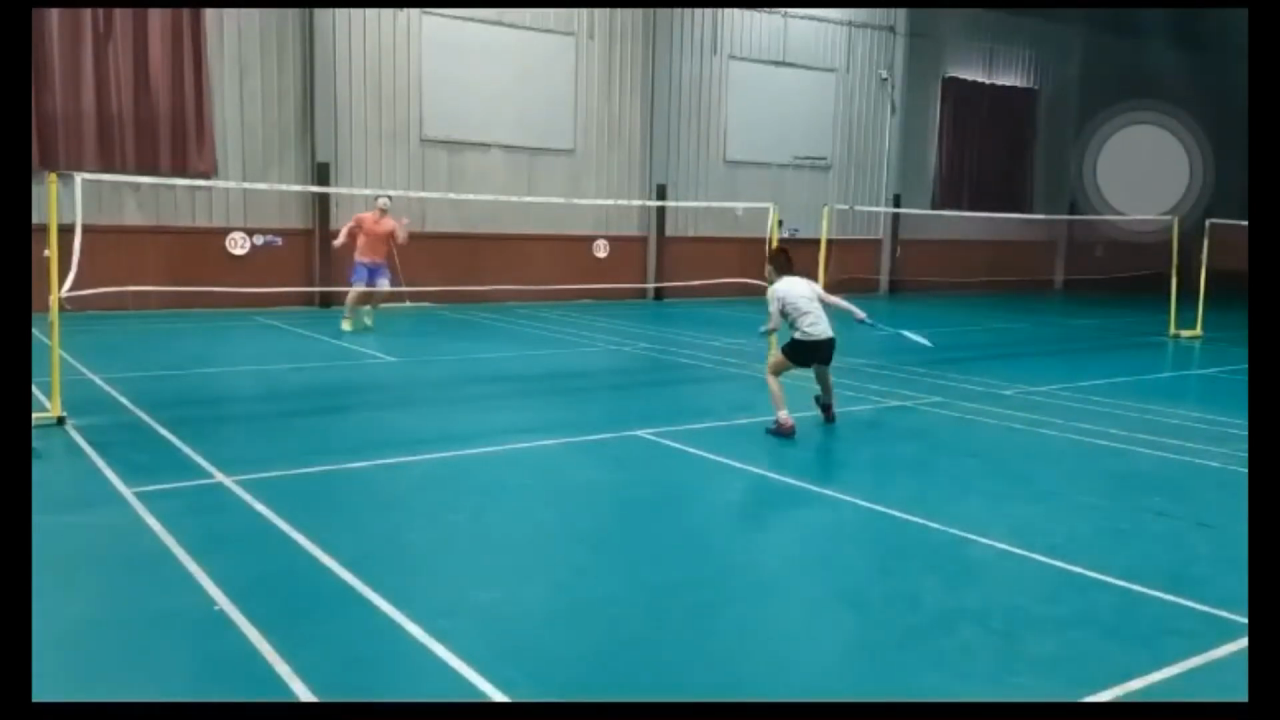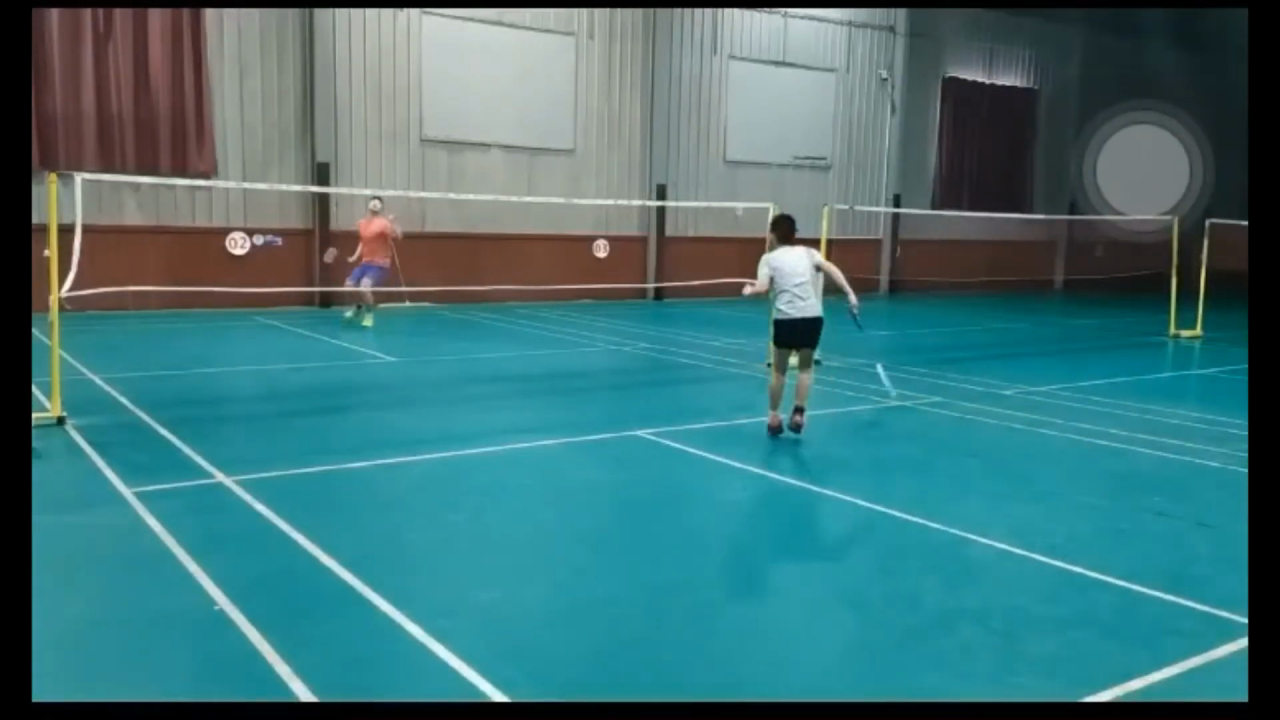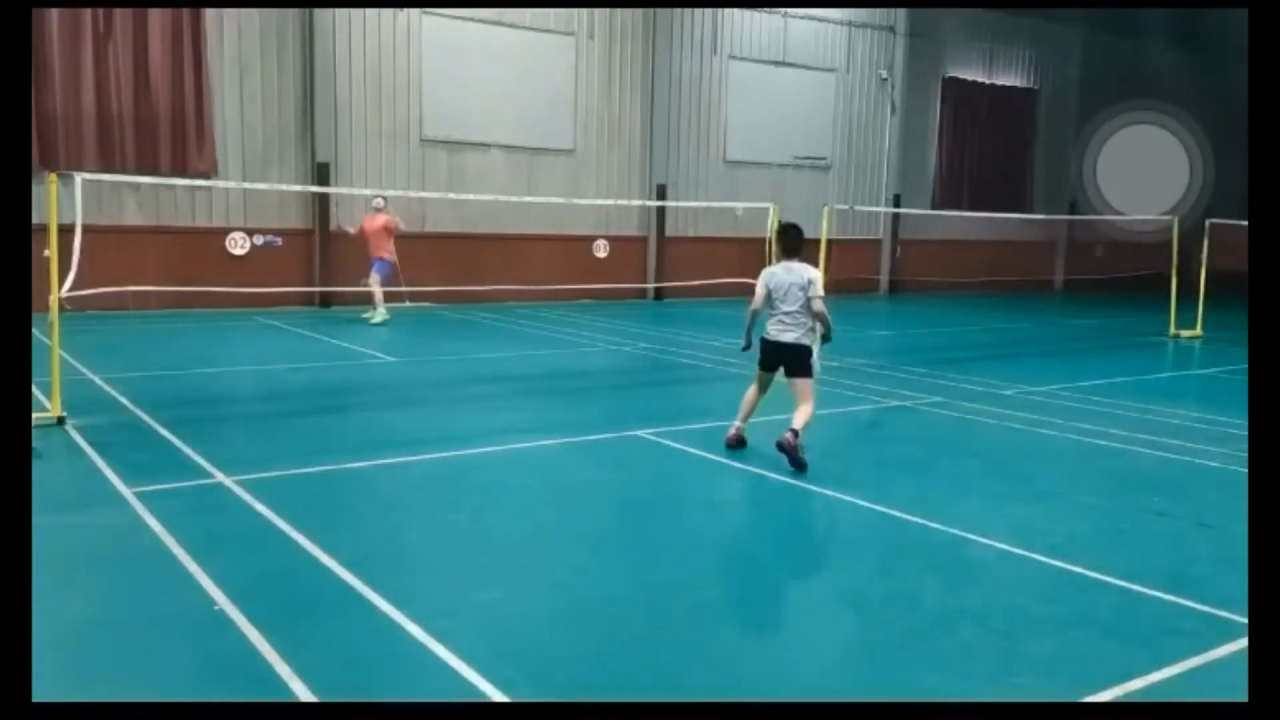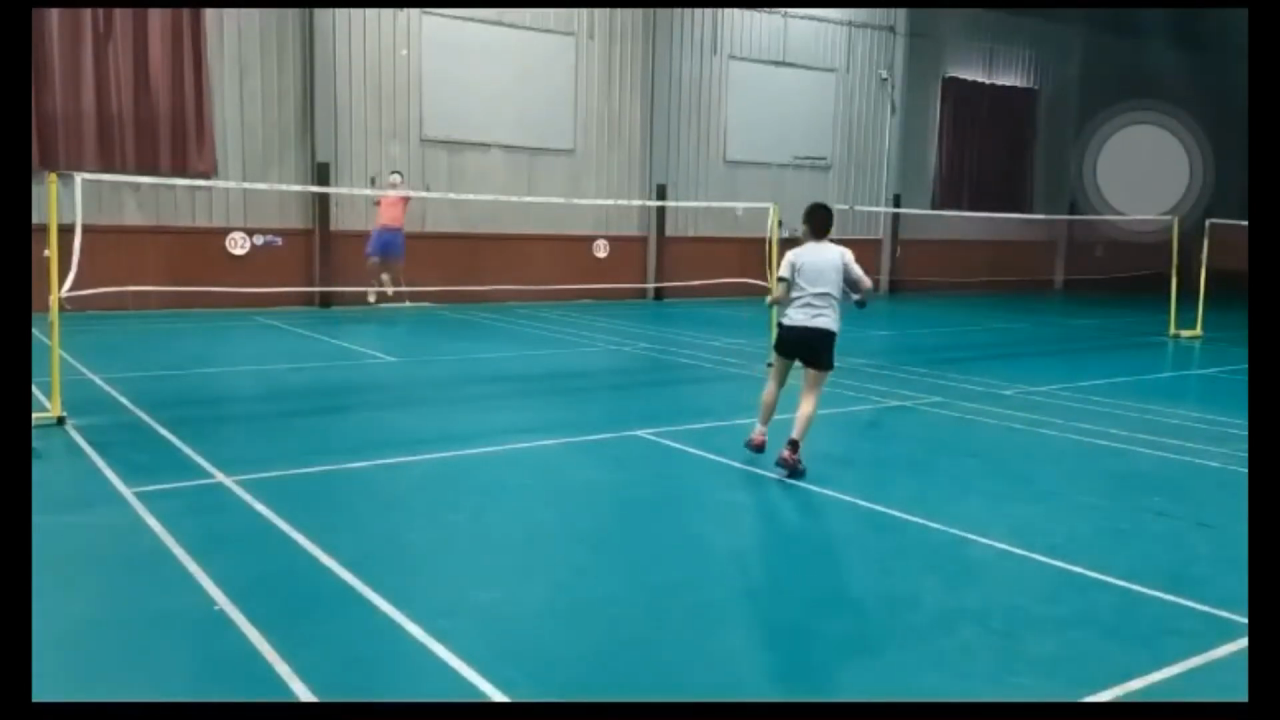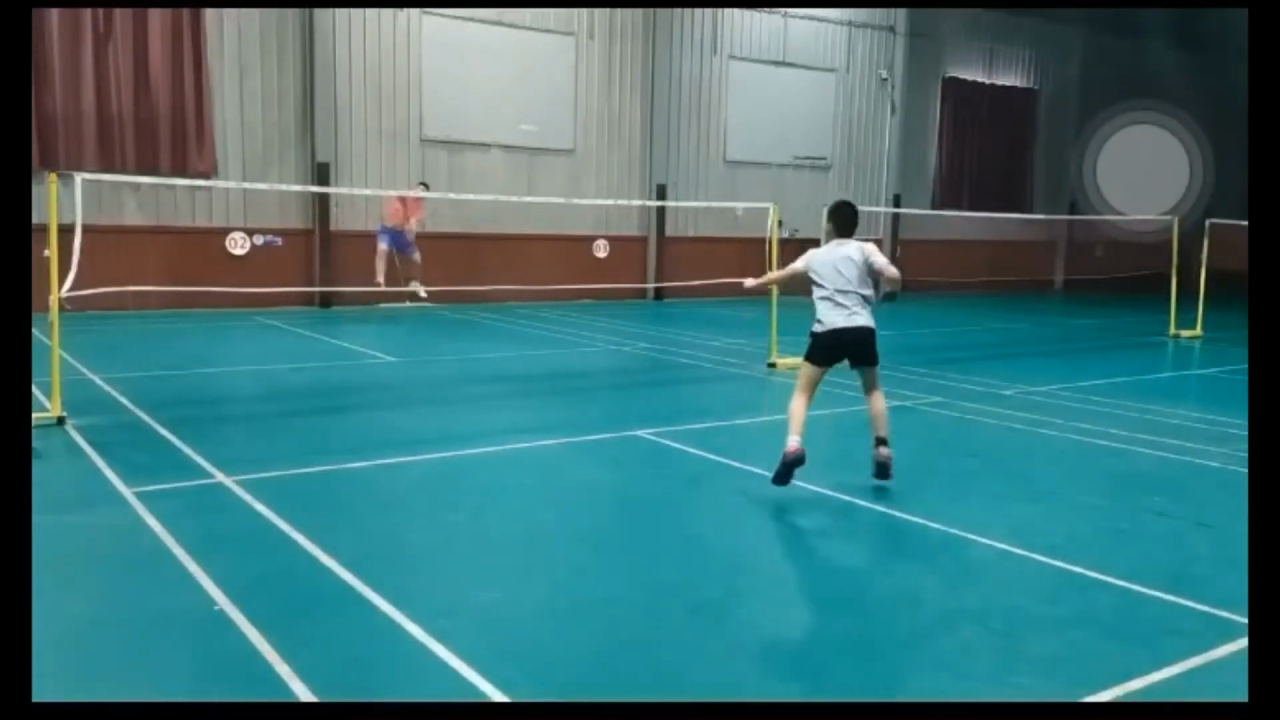
dt=0.2s
person 1, frame 1
left shoulder: (774, 290)
right shoulder: (805, 282)
left elbow: (775, 325)
right elbow: (830, 298)
left wrist: (765, 329)
right wrist: (856, 311)
left hip: (805, 340)
right hip: (827, 339)
left knee: (772, 371)
right knee: (821, 370)
left ankle: (784, 422)
right ankle: (827, 408)
person 1, frame 2
left shoulder: (769, 258)
right shoulder: (808, 253)
left elbow: (762, 288)
right elbow: (830, 268)
left wrist: (749, 290)
right wrist: (850, 294)
left hip: (785, 318)
right hip: (813, 318)
left knee: (779, 370)
right knee: (805, 368)
left ankle: (774, 419)
right ankle: (798, 415)
person 1, frame 3
left shoulder: (769, 273)
right shoulder: (811, 273)
left elbow: (755, 306)
right elbow: (819, 309)
left wrist: (747, 334)
right wrist: (827, 329)
left hip: (772, 340)
right hip: (800, 344)
left knee: (758, 387)
right knee: (806, 405)
left ankle: (736, 430)
right ankle: (791, 437)
person 1, frame 4
left shoulder: (793, 255)
right shoulder: (842, 254)
left elbow: (780, 296)
right elbow: (867, 286)
left wrist: (770, 300)
right wrist: (859, 297)
left hip: (792, 326)
right hip: (824, 330)
left knee: (774, 382)
right knee: (809, 396)
left ankle: (759, 434)
right ankle: (790, 450)
person 1, frame 5
left shoulder: (815, 255)
right shoulder: (865, 249)
left elbow: (782, 275)
right elbow: (893, 275)
left wrist: (756, 282)
right wrist: (889, 292)
left hip: (827, 331)
right hip: (861, 330)
left knee: (801, 393)
right knee: (873, 390)
left ankle: (793, 447)
right ankle: (882, 448)
